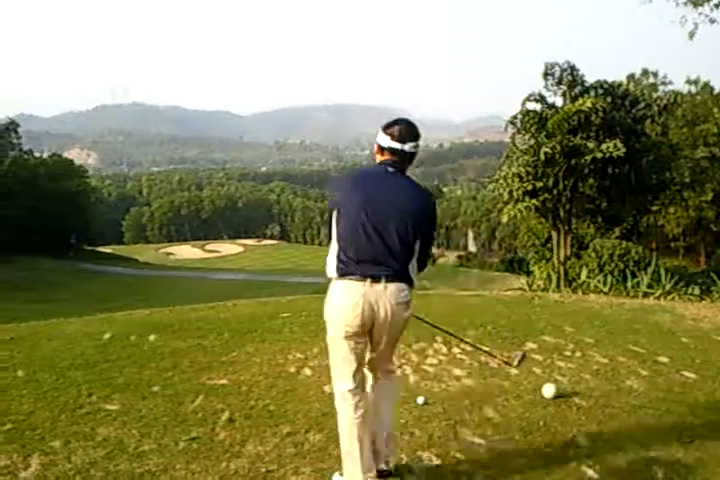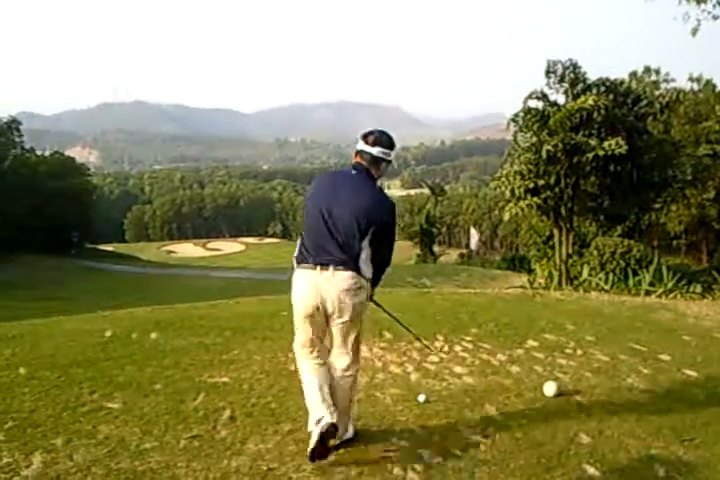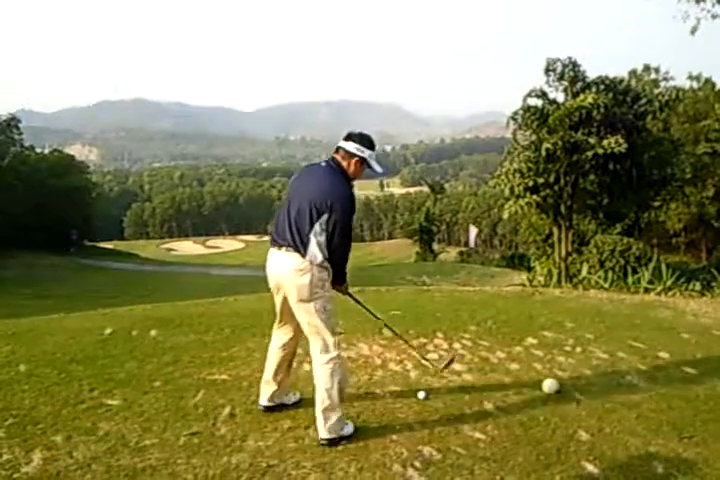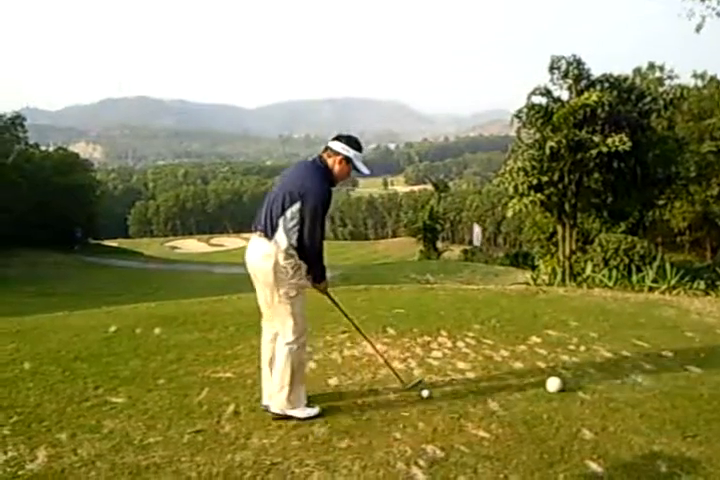
dt=0.4s
person 1, frame 1
left shoulder: (346, 184)
right shoulder: (423, 200)
right elbow: (422, 257)
left hip: (348, 293)
right hip: (395, 295)
left knee: (349, 388)
right knee: (383, 374)
person 1, frame 2
left shoulder: (320, 183)
right shoulder: (381, 203)
right elbow: (382, 257)
right wrist: (368, 284)
left hip: (307, 278)
right hip: (347, 283)
left knee: (310, 355)
right knee: (344, 362)
left ankle: (322, 421)
right ankle: (340, 429)
person 1, frame 3
left shoulder: (306, 172)
right shoulder: (341, 194)
right elbow: (339, 243)
left wrist: (329, 272)
right wrist: (339, 279)
left hip: (276, 258)
right hip: (302, 268)
left knee: (285, 330)
right knee: (325, 347)
left ankle: (273, 394)
right ankle: (330, 425)
person 1, frame 4
left shoulder: (303, 169)
right shoulder: (318, 186)
right elbow: (312, 236)
left wrist: (309, 268)
right wrist: (319, 275)
left hip: (259, 249)
right hip: (276, 257)
left knee: (273, 327)
right knee: (292, 333)
left ankle: (272, 394)
right ankle: (286, 402)
